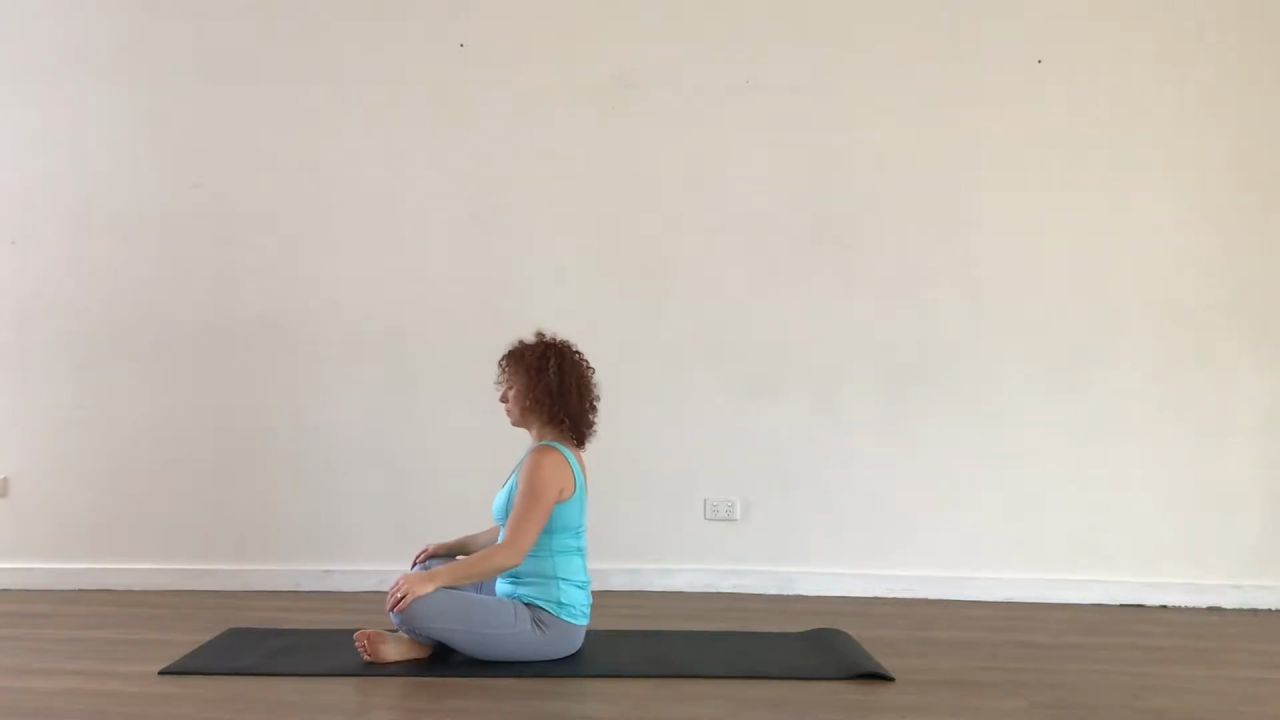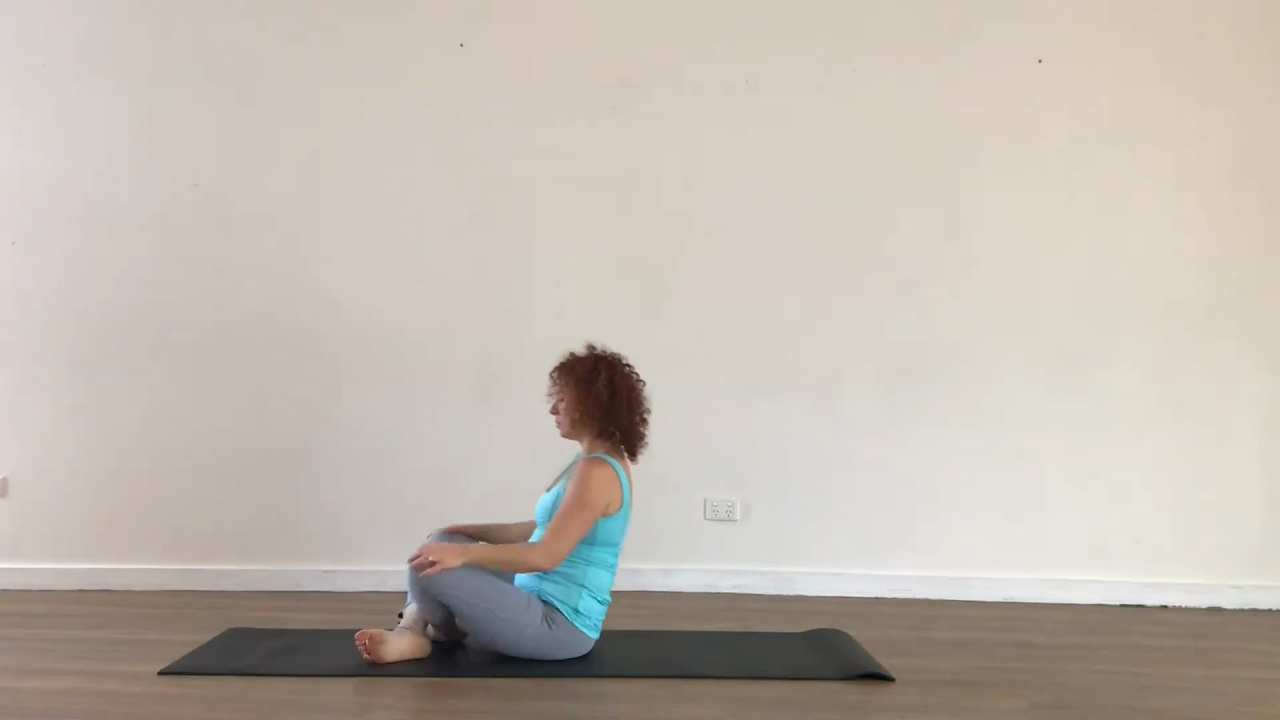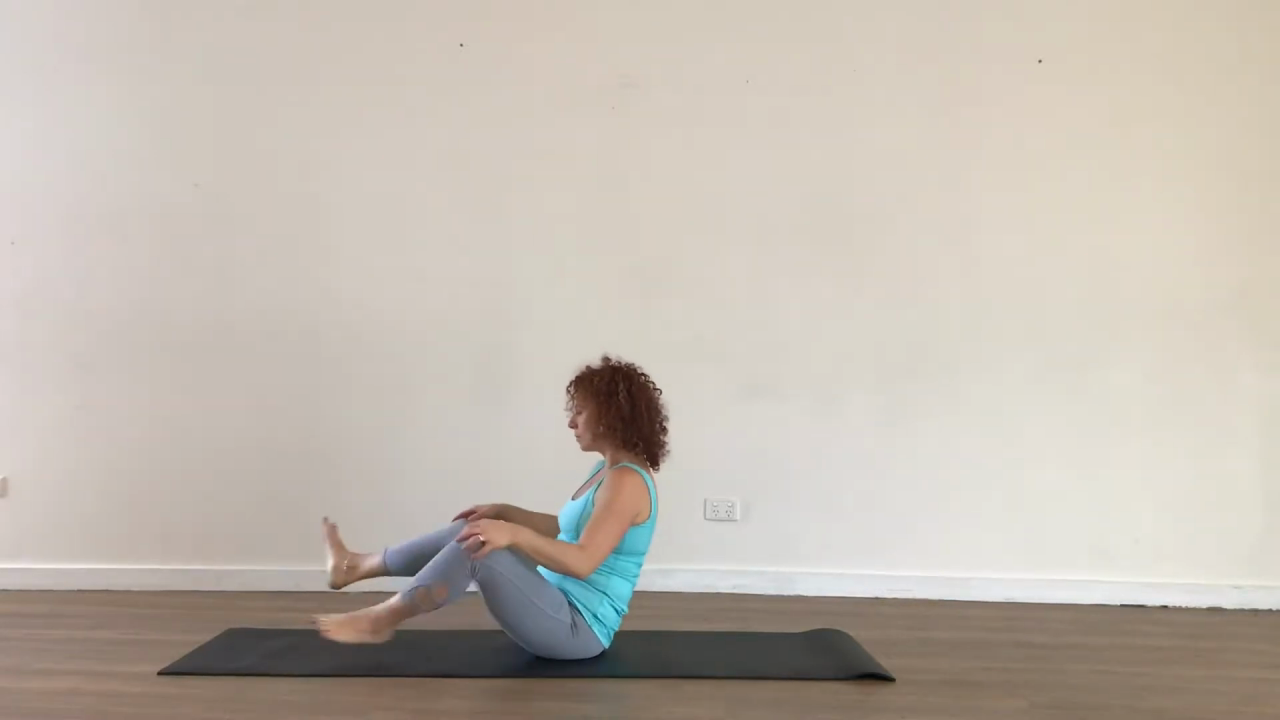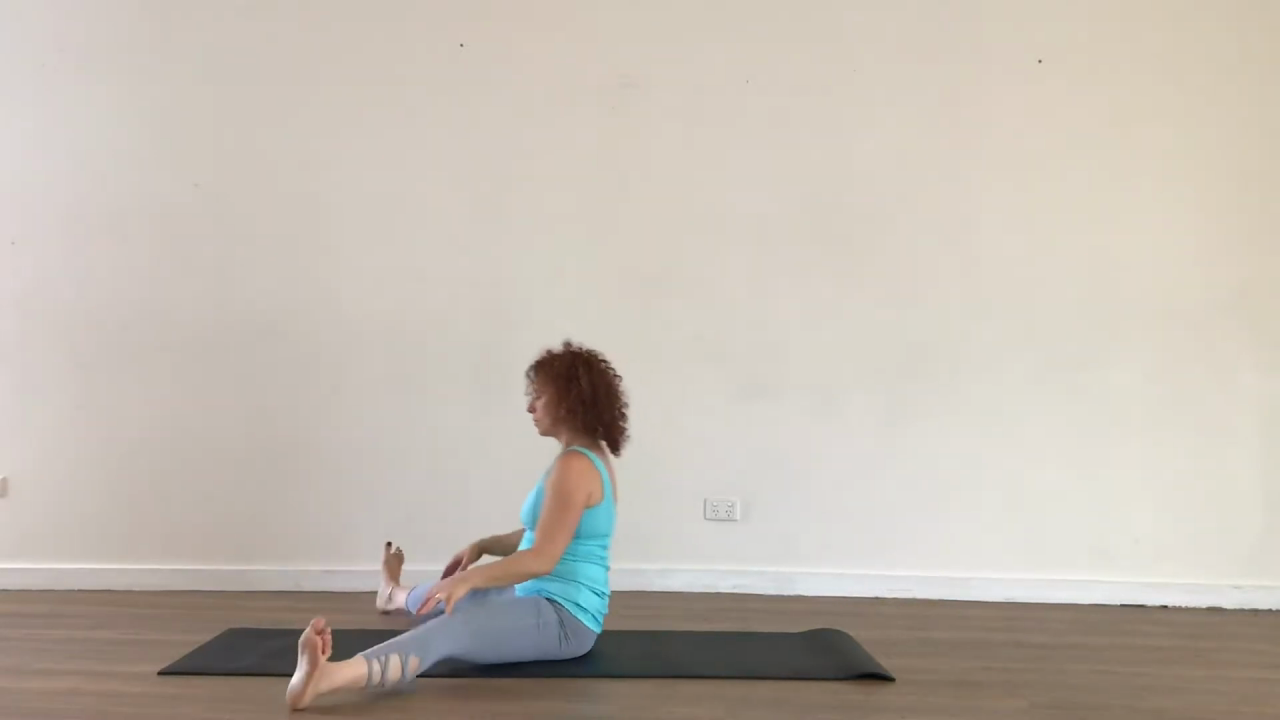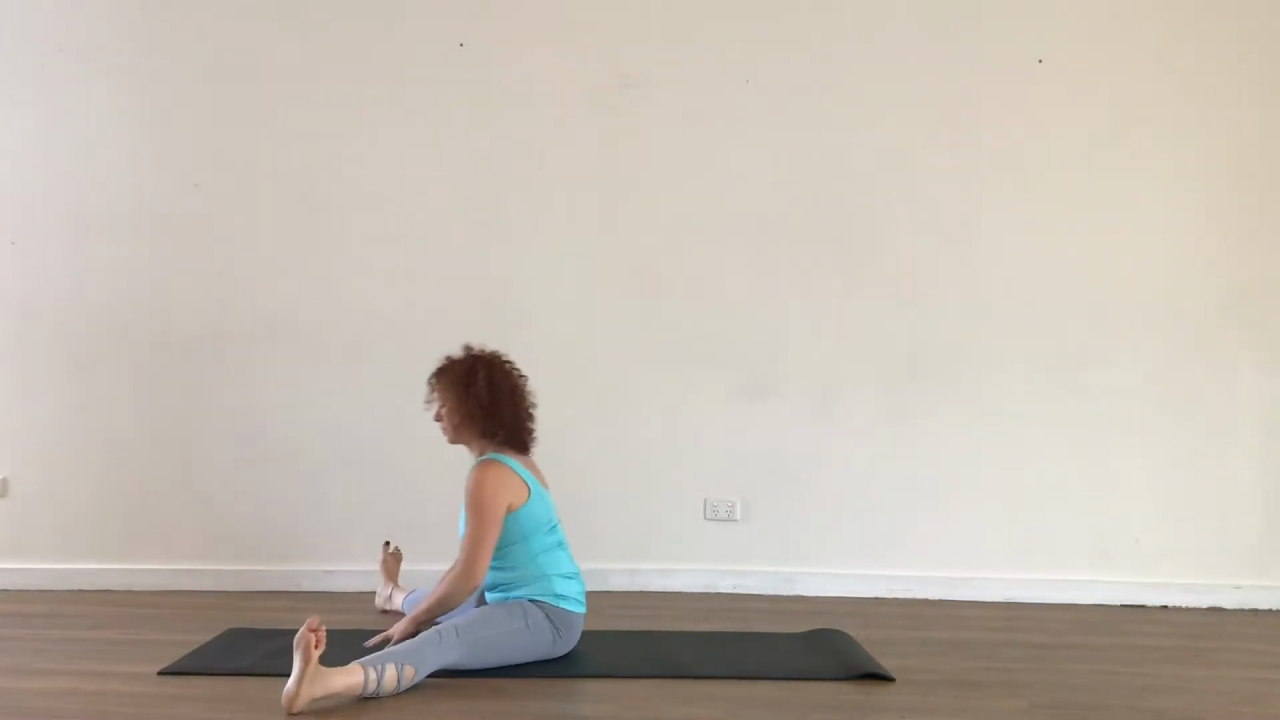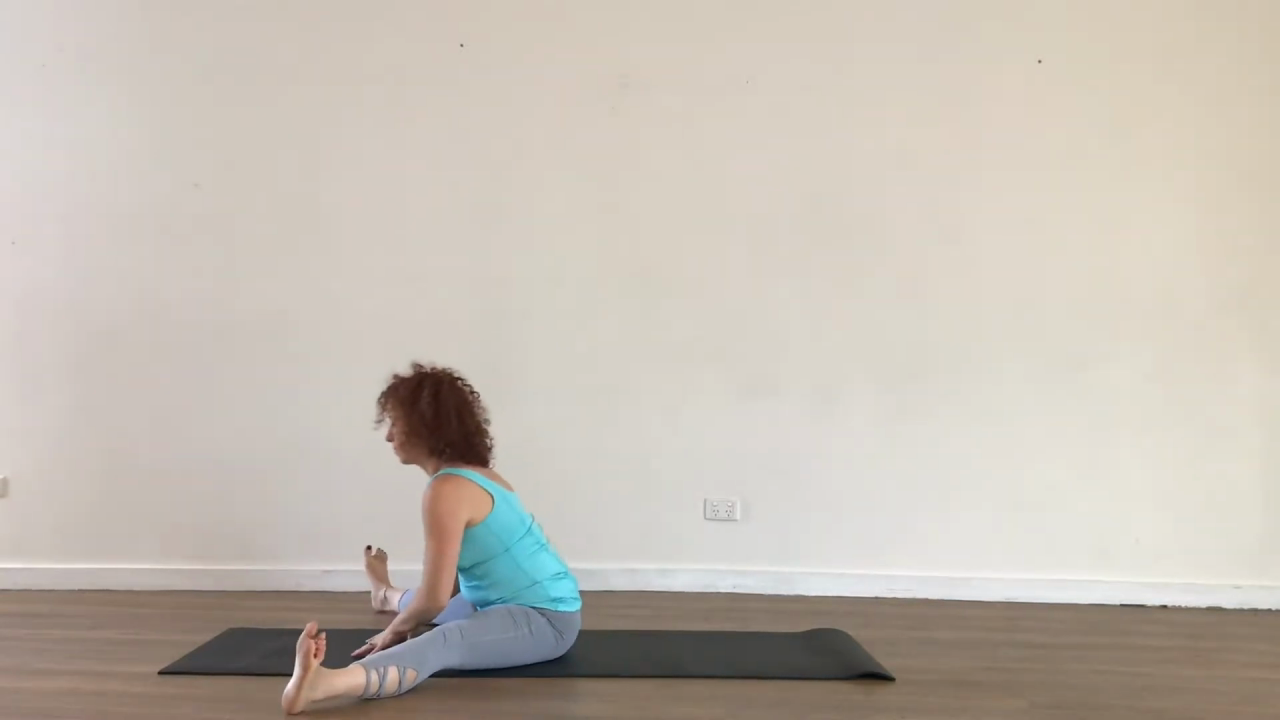
dt=0.4s
person 1, frame 1
left shoulder: (546, 461)
right shoulder: (558, 452)
left elbow: (511, 554)
right elbow: (514, 531)
left wrist: (433, 580)
right wrist: (451, 547)
left hip: (547, 623)
right hip: (533, 603)
left knee: (410, 604)
right knee: (428, 568)
left ankle: (418, 641)
person 1, frame 2
left shoulder: (597, 472)
right shoulder: (596, 463)
left elbow: (546, 555)
right elbow: (546, 530)
left wrist: (464, 552)
right wrist: (473, 532)
left hip: (559, 626)
right hip: (545, 605)
left knee: (430, 569)
right knee: (442, 542)
left ankle: (426, 631)
right ankle: (413, 632)
person 1, frame 3
left shoulder: (626, 482)
right shoulder: (610, 470)
left elbow: (583, 561)
right elbow: (566, 530)
left wrist: (513, 533)
right wrist: (504, 512)
left hip: (576, 630)
right hip: (562, 610)
left knee: (478, 548)
right knee: (468, 533)
left ankle: (382, 619)
right ankle: (355, 566)
person 1, frame 4
left shoulder: (573, 465)
right shoulder: (586, 457)
left elbow: (543, 560)
left wrist: (468, 580)
right wrist: (481, 545)
left hip: (565, 624)
right hip: (554, 608)
left knee: (447, 629)
right knee: (451, 596)
left ankle: (325, 679)
right ankle: (397, 595)
person 1, frame 5
left shoulder: (490, 475)
right shoulder: (510, 461)
left elbow: (470, 575)
right elbow: (478, 559)
left wrist: (416, 619)
right wrist: (422, 609)
left hip: (548, 619)
right hip: (527, 601)
left knee: (439, 643)
right knee: (444, 602)
left ankle: (322, 683)
right ankle: (395, 595)
person 1, frame 6
left shoulder: (446, 491)
right shoulder: (471, 474)
left elbow: (435, 596)
right elbow: (447, 585)
left wrist: (396, 630)
right wrist: (404, 621)
left hip: (545, 621)
right hip: (522, 604)
left knee: (441, 645)
right knee: (443, 608)
left ankle: (323, 683)
right ankle: (390, 595)
